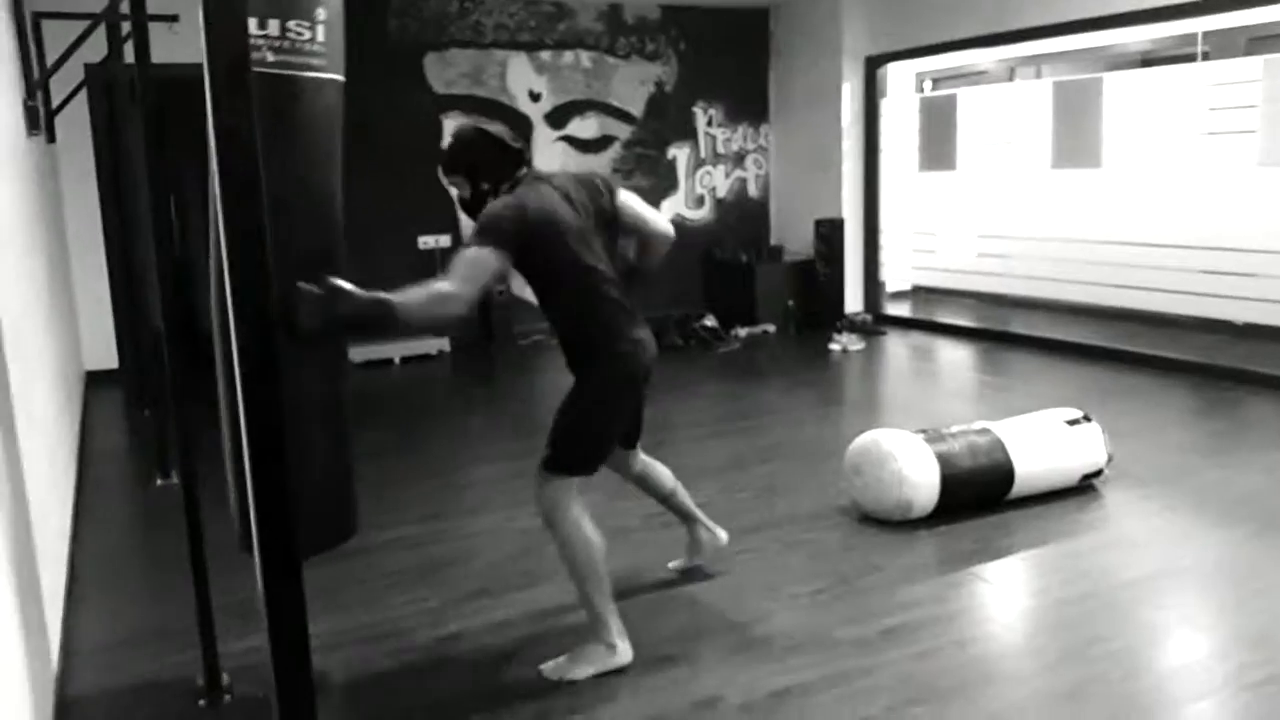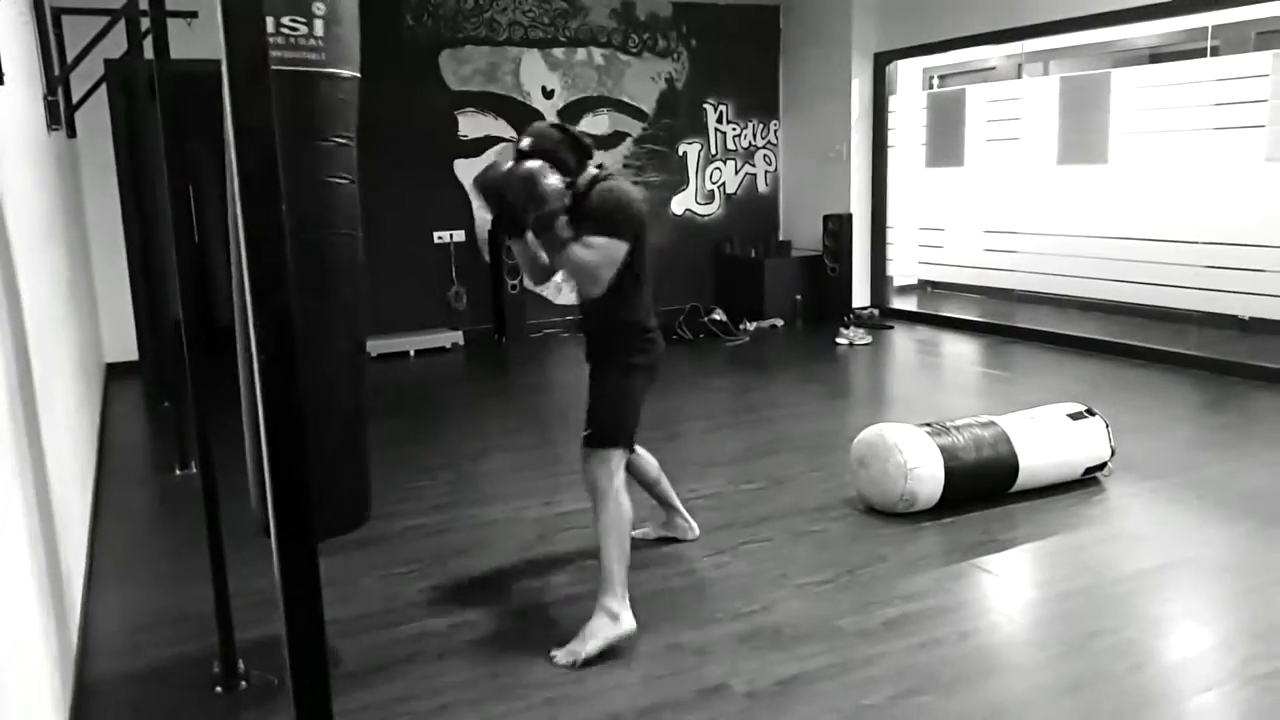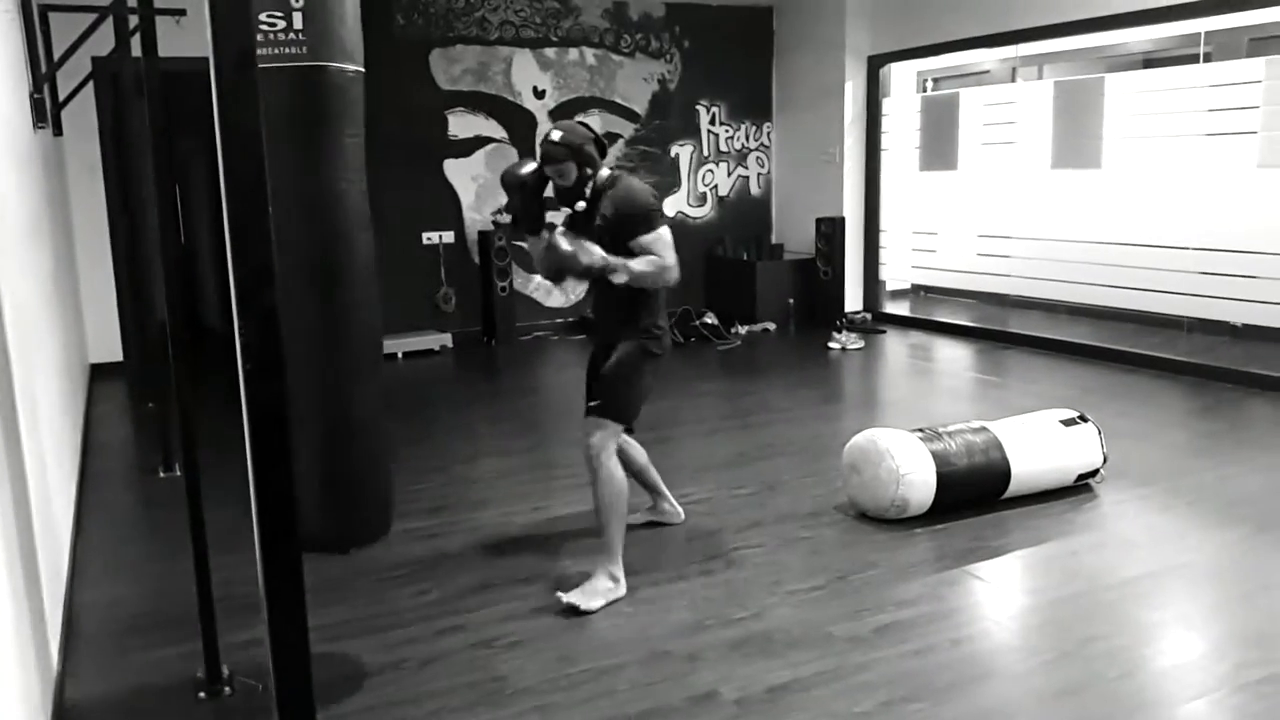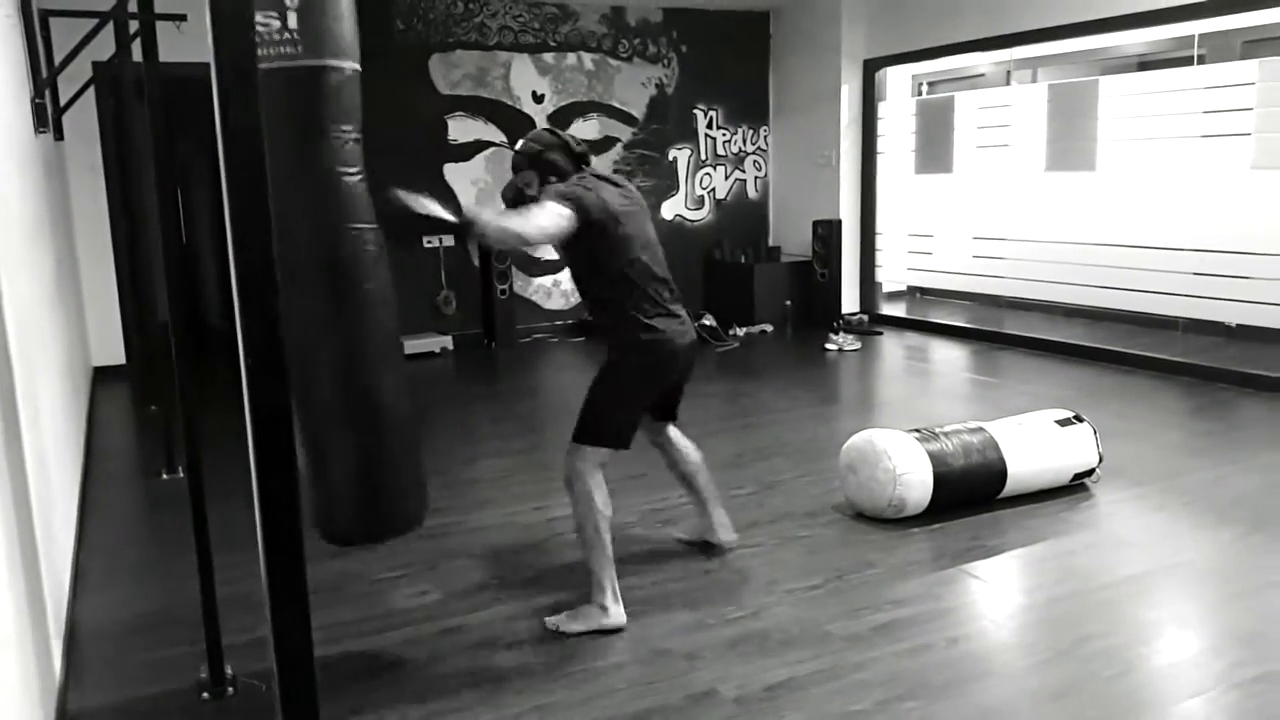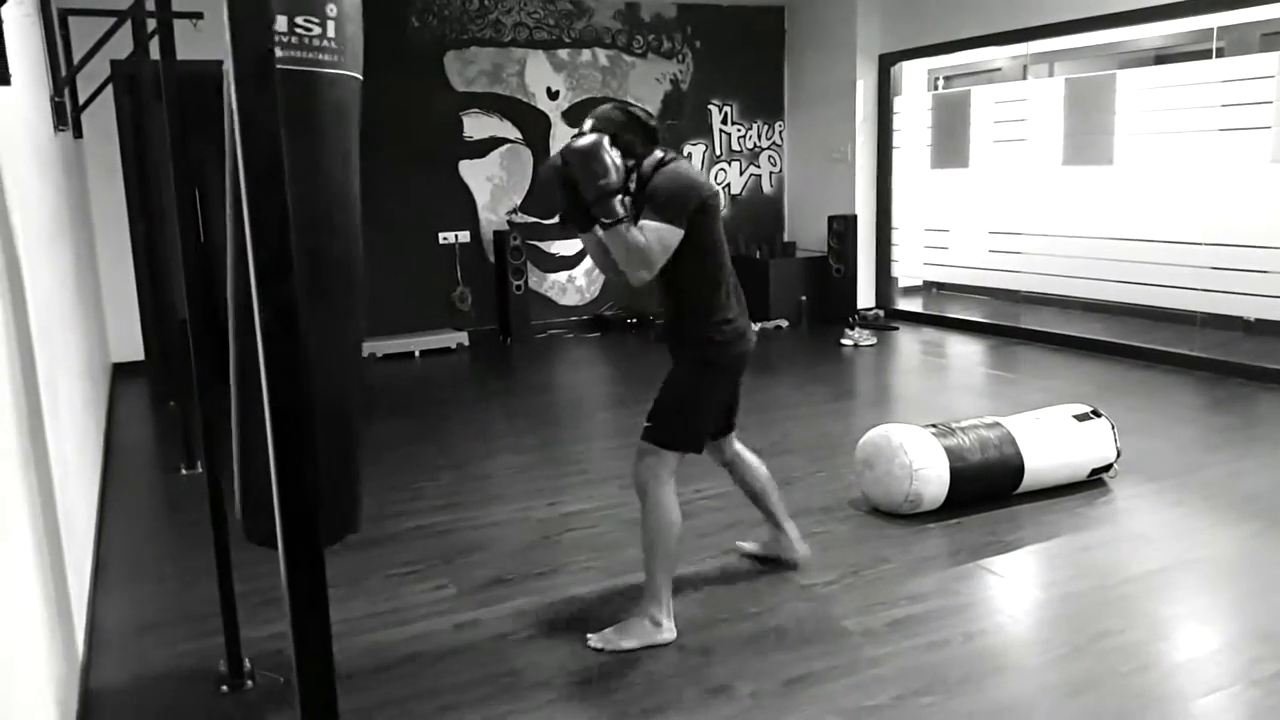
dt=0.5s
person 1, frame 1
left shoulder: (510, 213)
right shoulder: (583, 183)
left elbow: (452, 298)
right elbow: (660, 234)
left wrist: (369, 305)
left hip: (609, 361)
right hip: (633, 345)
left knee: (557, 500)
right knee: (625, 458)
left ankle: (610, 640)
right ankle: (703, 532)
person 1, frame 2
left shoulder: (613, 199)
right shoulder: (578, 199)
left elbow: (591, 283)
right elbow: (542, 272)
left wrist: (553, 222)
right wrist: (515, 225)
left hip: (627, 347)
right hip: (613, 344)
left knee: (602, 470)
right knee: (619, 446)
left ankle: (612, 610)
right ankle: (677, 518)
person 1, frame 3
left shoulder: (632, 197)
right shoulder: (583, 207)
left elbow: (667, 272)
right elbow: (550, 267)
left wrist: (607, 265)
left hip: (638, 335)
right hip: (607, 335)
left knee: (598, 441)
right knee: (613, 436)
left ankle: (611, 573)
right ankle: (665, 504)
person 1, frame 4
left shoulder: (572, 195)
right shoulder: (618, 191)
left elbow: (524, 234)
left wrist: (462, 220)
right wrist: (523, 205)
left hip: (642, 347)
right hip: (677, 336)
left knee: (582, 469)
right knee: (661, 429)
left ankle: (606, 603)
right ankle: (713, 523)
person 1, frame 5
left shoulder: (675, 184)
right shoulder: (651, 187)
left elbow: (638, 269)
right elbow: (618, 269)
left wrist: (606, 200)
right wrist: (582, 213)
left hip: (711, 345)
right hip: (718, 339)
left knee: (652, 472)
right knee: (722, 444)
left ankle: (654, 618)
right ankle: (783, 536)
